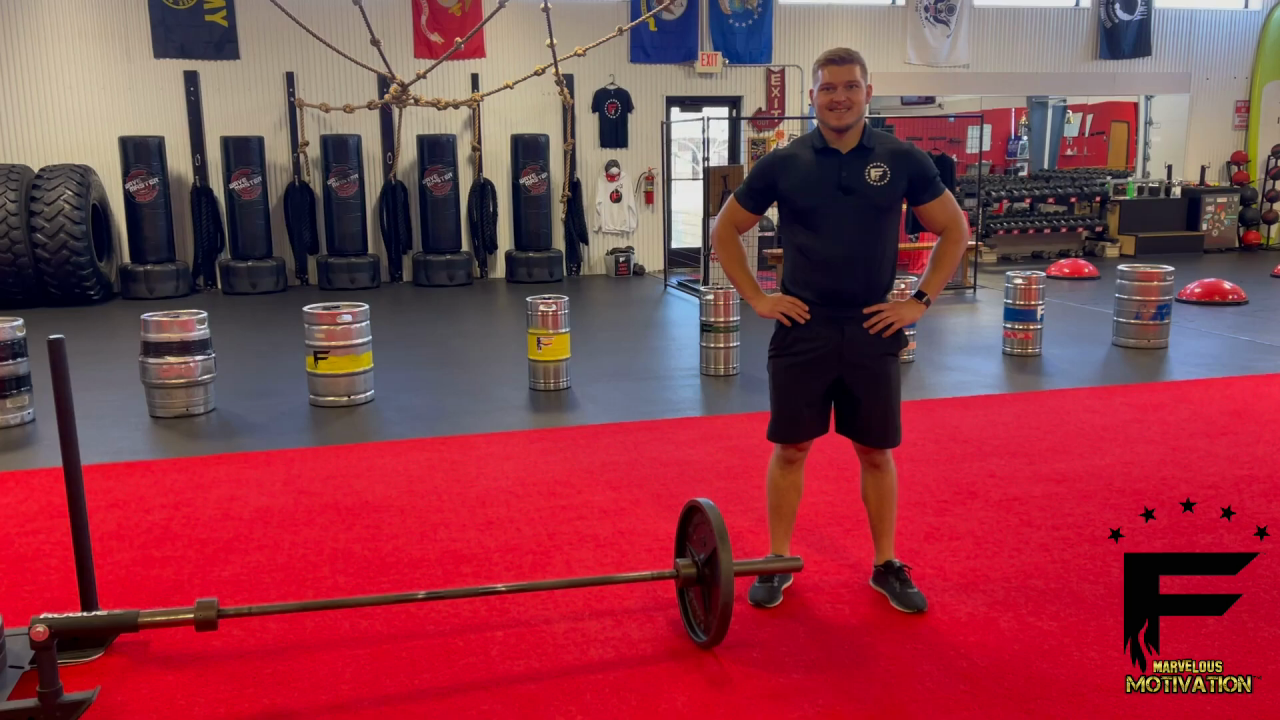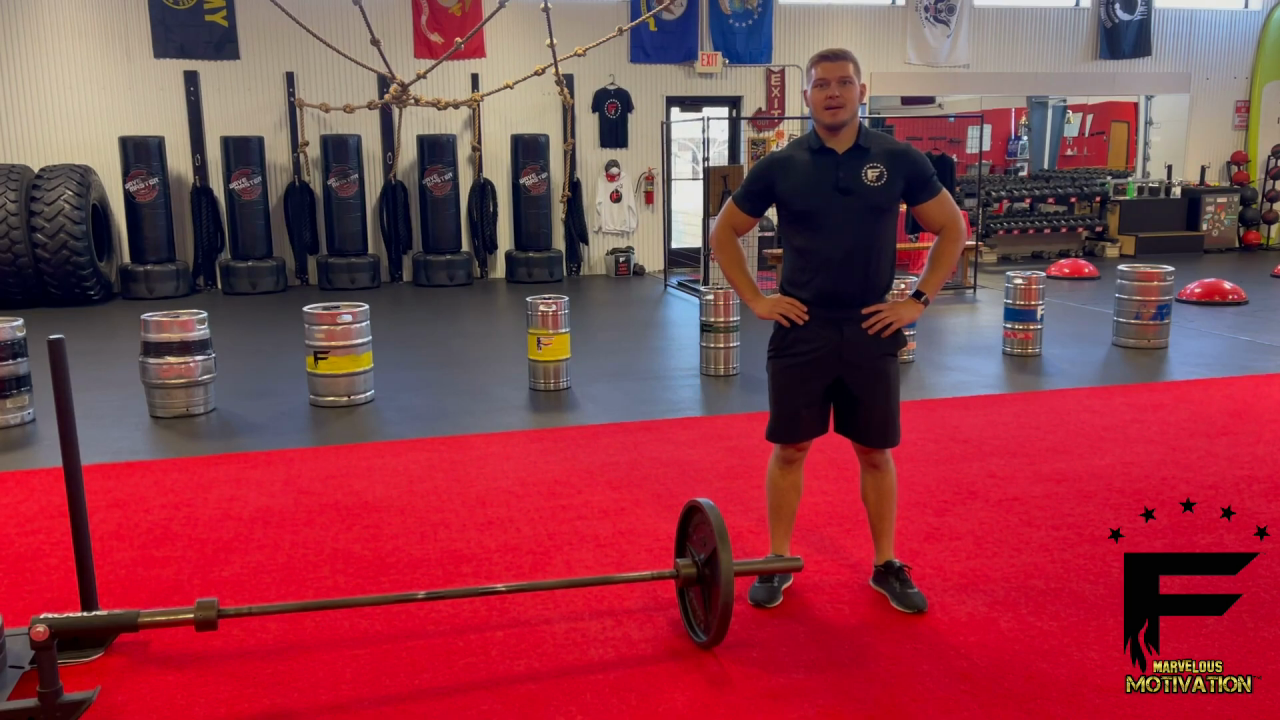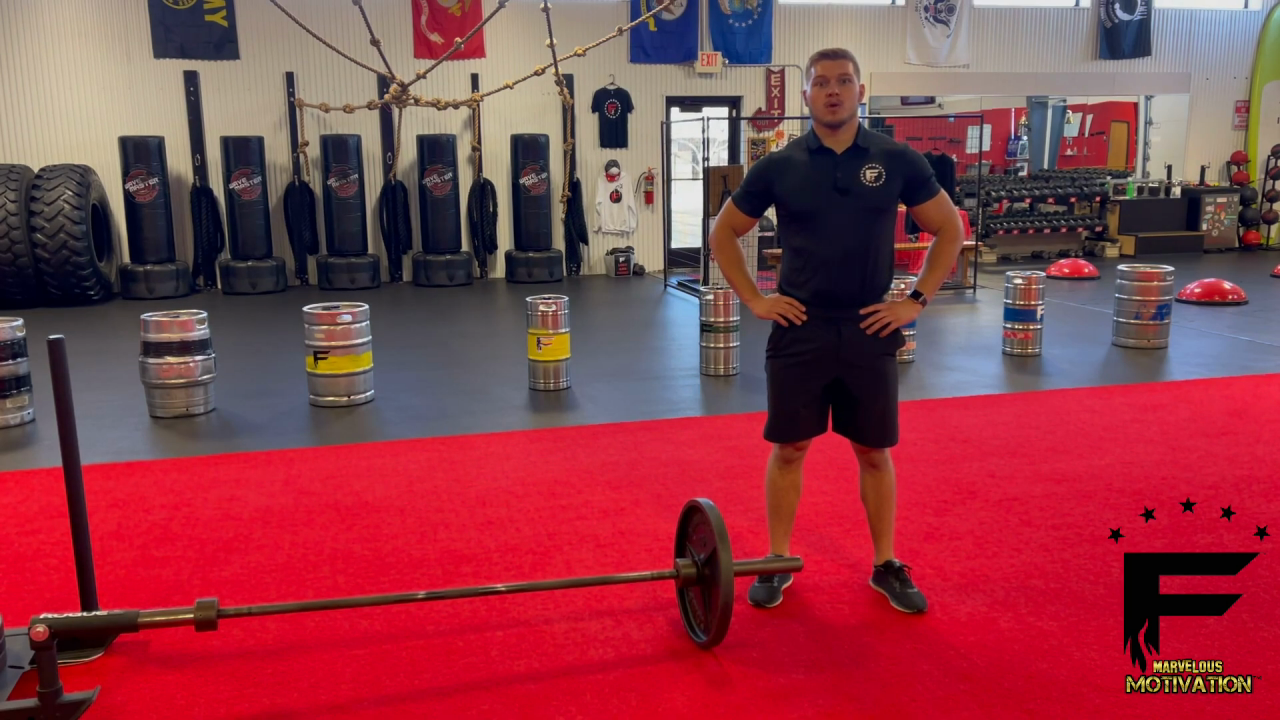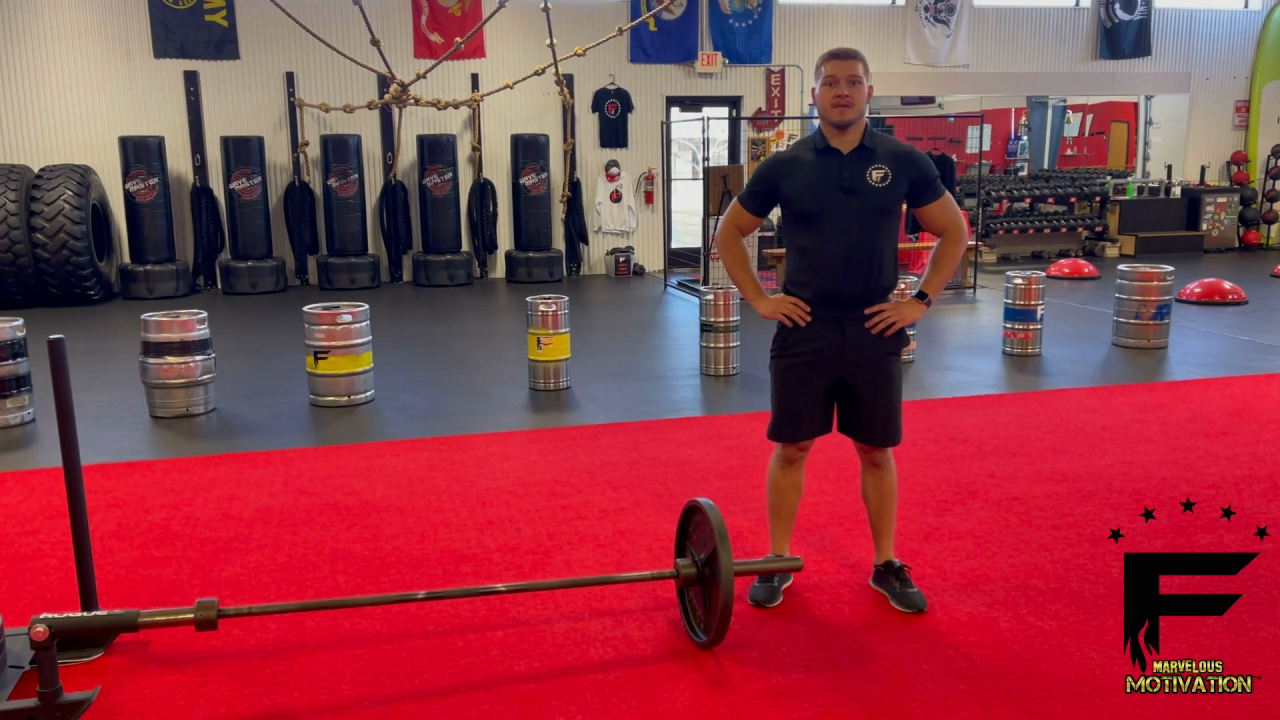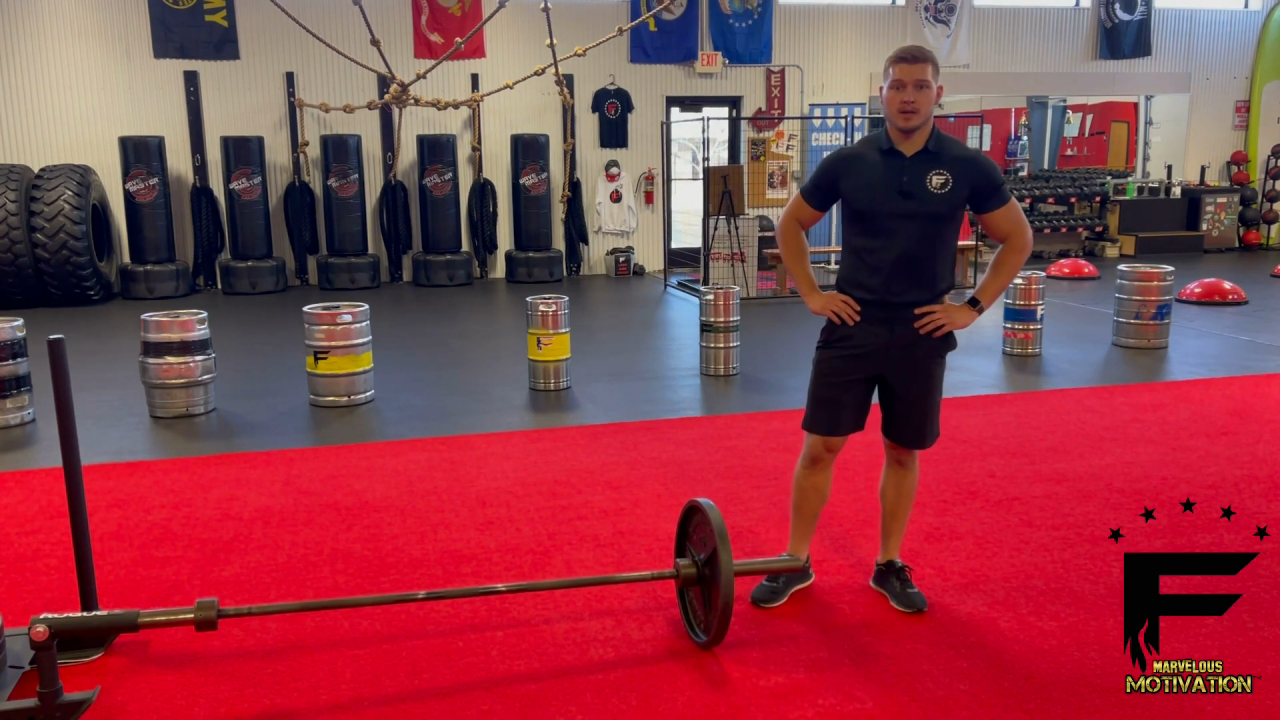
dt=1s
person 1, frame 1
left shoulder: (903, 160)
right shoulder: (783, 163)
left elbow: (954, 230)
right elbow: (725, 230)
left wrist: (921, 300)
right wrist: (755, 298)
left hip: (872, 331)
right hip: (801, 330)
left knee: (876, 452)
right knee: (790, 448)
left ankle: (887, 565)
right ankle: (778, 562)
person 1, frame 2
left shoulder: (899, 160)
right shoulder: (780, 166)
left elbow: (951, 229)
right elbow: (724, 233)
left wrist: (919, 299)
right wrist: (755, 299)
left hip: (871, 332)
right hip: (800, 331)
left knee: (876, 452)
right knee: (789, 449)
left ankle: (887, 565)
right ankle: (777, 562)
person 1, frame 3
left shoulder: (897, 160)
right shoulder: (778, 166)
left elbow: (949, 230)
right elbow: (723, 234)
left wrist: (917, 299)
right wrist: (753, 299)
left hip: (870, 332)
right hip: (799, 331)
left knee: (874, 452)
right knee: (789, 448)
left ankle: (886, 565)
right ankle: (777, 562)
person 1, frame 4
left shoulder: (903, 161)
right shoulder: (784, 166)
left elbow: (953, 231)
right elbow: (729, 233)
left wrist: (921, 300)
right wrist: (758, 298)
left hip: (874, 331)
right hip: (804, 330)
left knee: (877, 451)
right knee: (791, 448)
left ankle: (887, 564)
right ankle: (777, 561)
person 1, frame 5
left shoulder: (968, 167)
right shoulder: (847, 162)
left elbow: (1017, 238)
right elbow: (790, 225)
left wrist: (973, 306)
right wrist: (811, 294)
left hip: (921, 334)
right hip: (851, 328)
left knee: (904, 452)
right knee: (821, 446)
left ankle: (890, 565)
right ankle: (795, 561)
